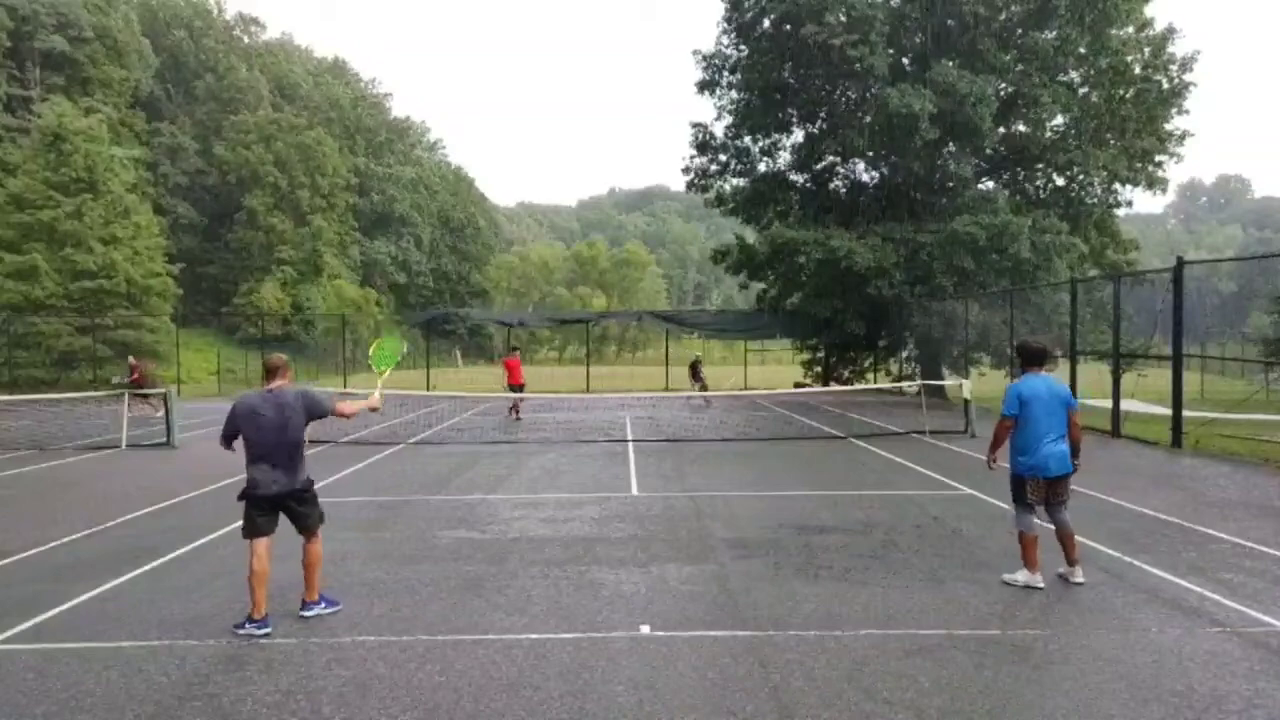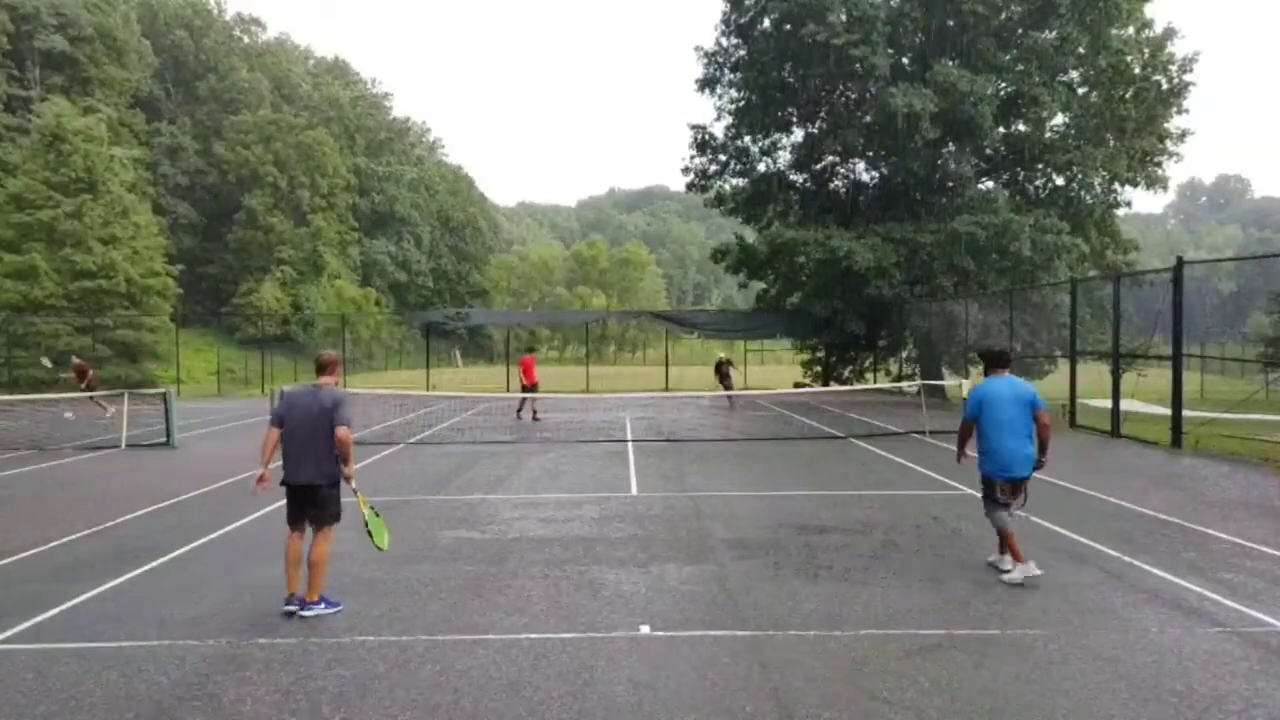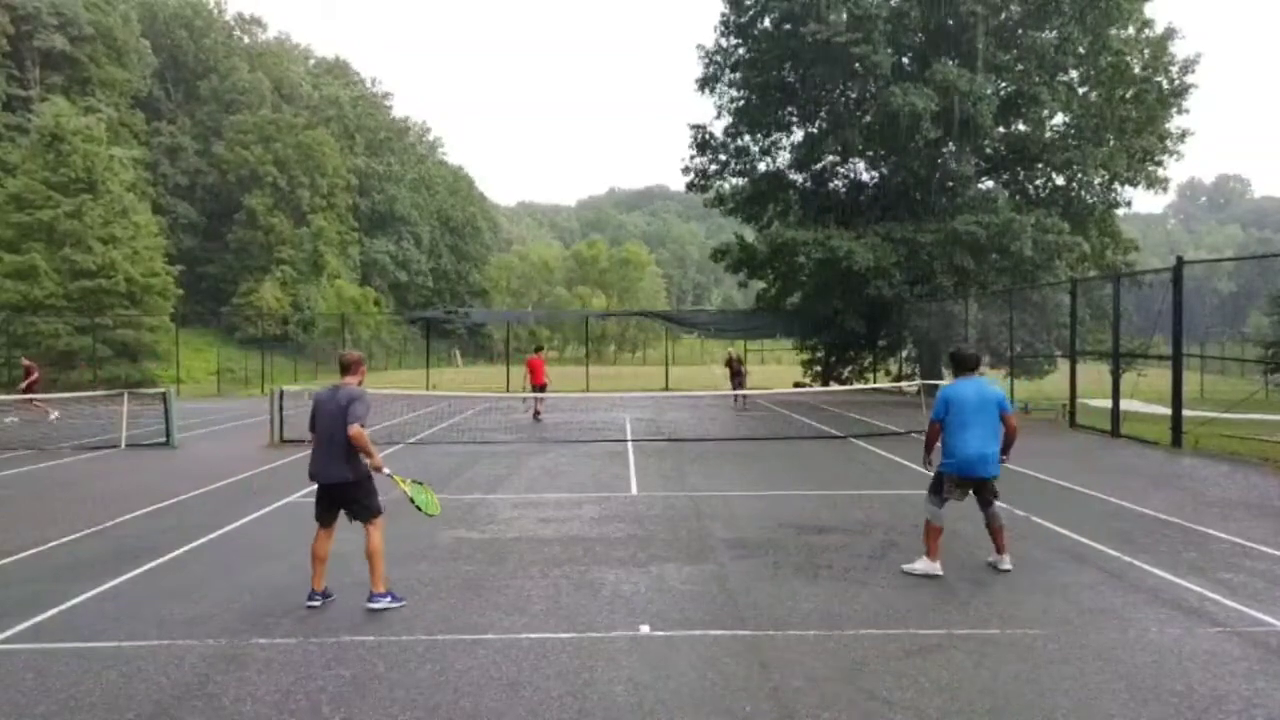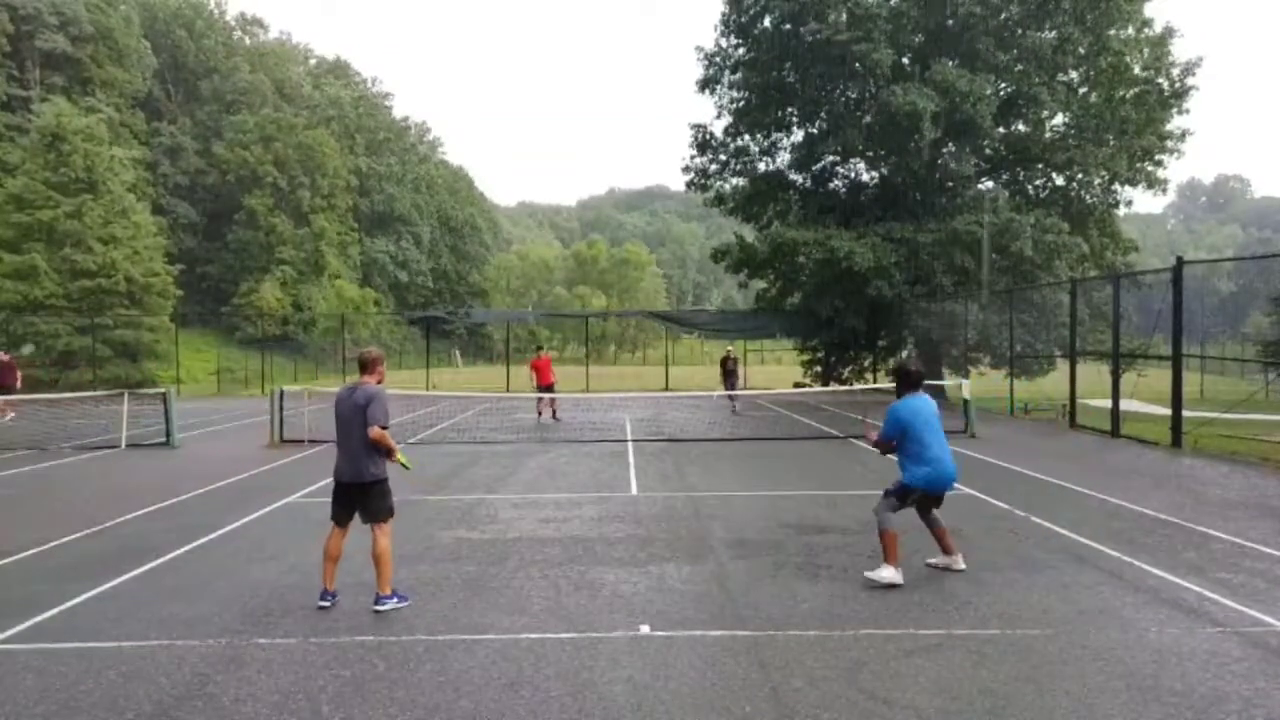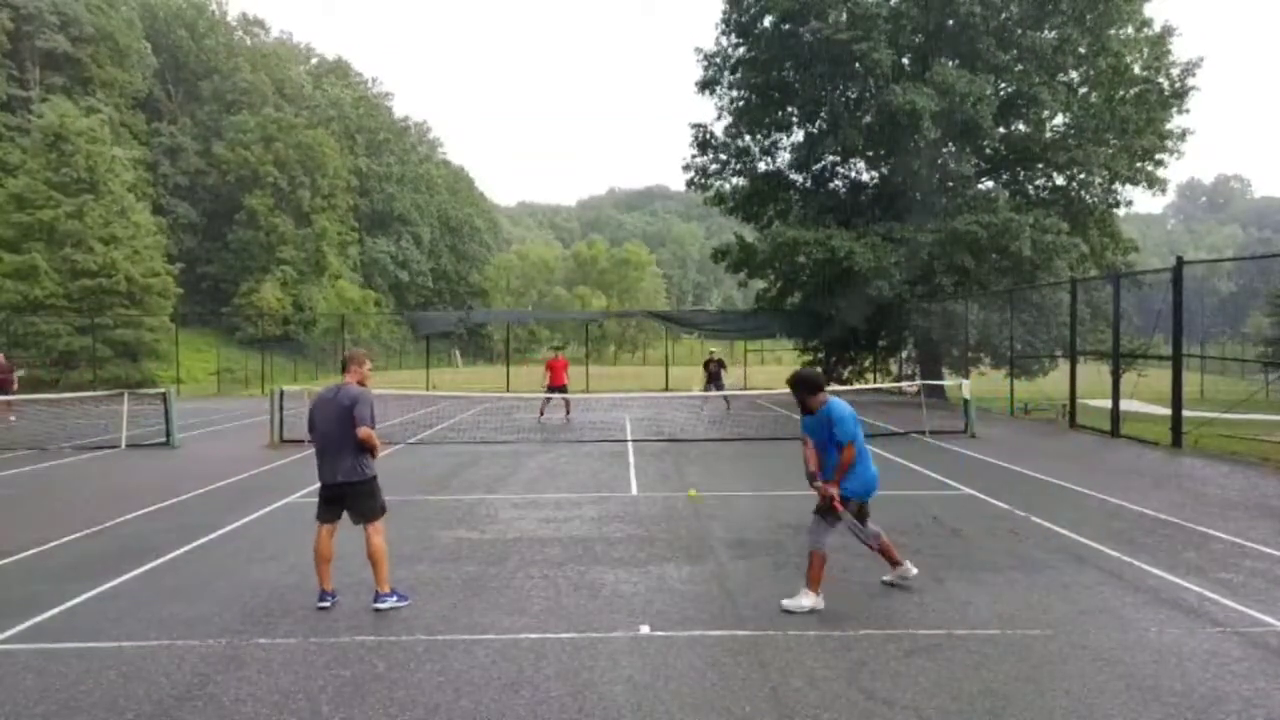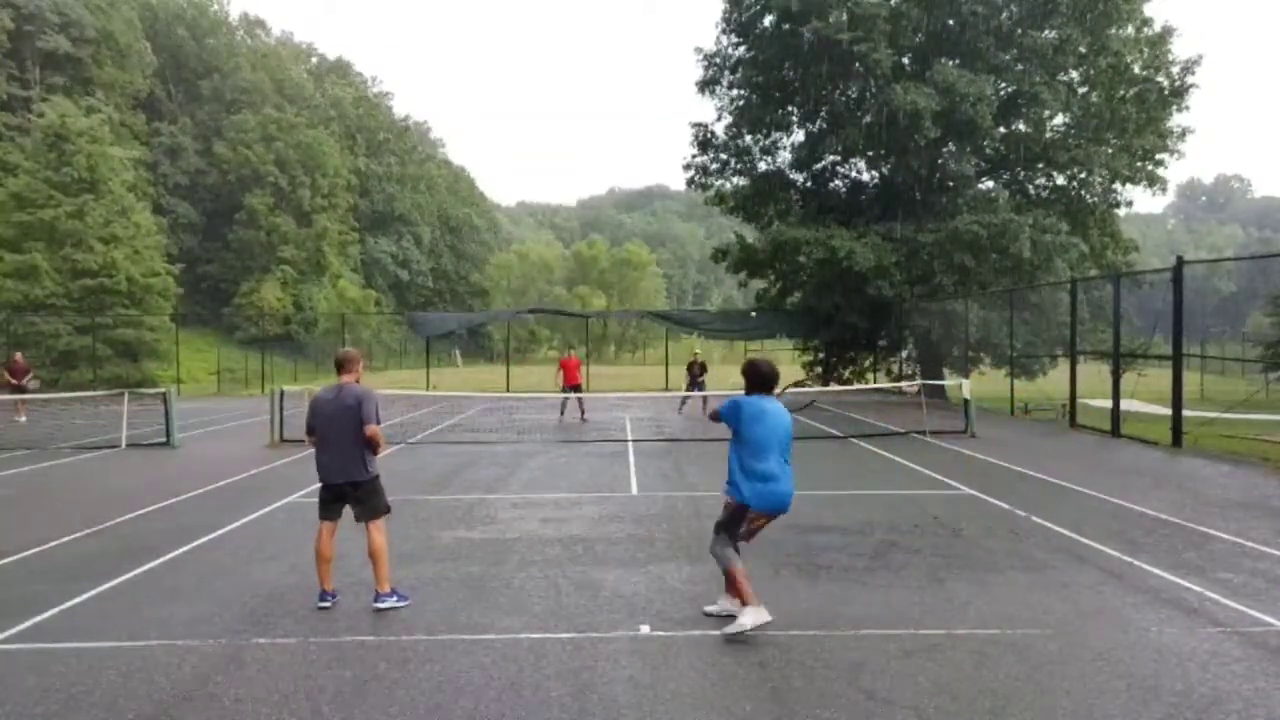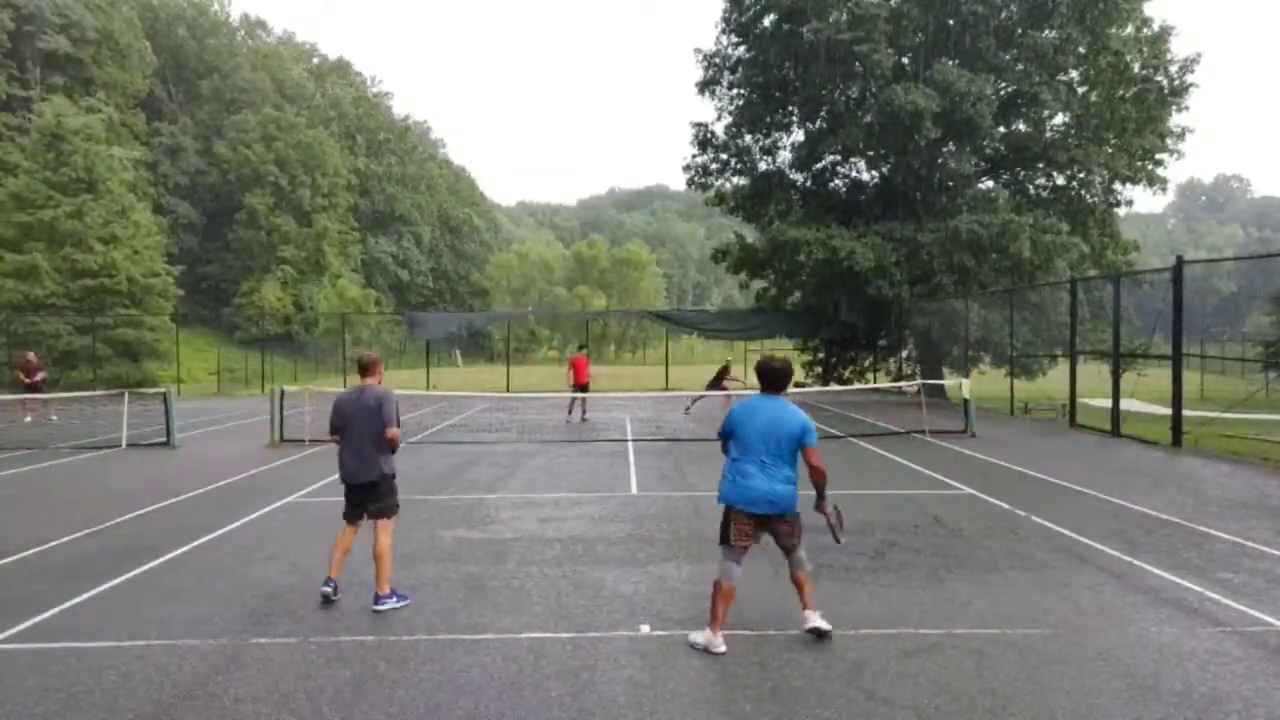
dt=0.5s
person 1, frame 1
left shoulder: (243, 404)
right shoulder: (300, 397)
left elbow: (226, 442)
right elbow: (342, 410)
left wrist: (250, 440)
right wrist: (370, 403)
left hip: (260, 487)
right hip: (295, 484)
left knee: (259, 548)
right knee: (312, 537)
left ankle: (258, 617)
right ankle: (311, 600)
person 1, frame 2
left shoulder: (290, 395)
right shoulder: (337, 397)
left elbow: (273, 432)
right elbow: (341, 434)
left wrist: (264, 467)
right wrist: (348, 463)
left hip: (294, 476)
right hip: (324, 477)
left knee: (296, 532)
right knee: (323, 535)
left ankle: (291, 596)
right ankle: (312, 600)
person 1, frame 3
left shoulder: (320, 396)
right shoulder: (357, 395)
right elbow: (354, 431)
right wrist: (373, 456)
left hip: (325, 474)
right hip: (352, 474)
left knee: (325, 529)
right knee: (374, 526)
left ankle: (316, 591)
right ankle: (378, 592)
person 1, frame 4
left shoulder: (342, 395)
right shoulder: (375, 394)
right elbow: (375, 432)
right wrist: (392, 448)
left hip: (343, 473)
right hip: (370, 474)
left knee: (338, 529)
right knee: (381, 530)
left ankle: (327, 591)
right ankle: (384, 595)
person 1, frame 5
left shoulder: (320, 397)
right shoulder: (361, 395)
left elbow: (313, 434)
right elbow: (363, 432)
right wrist: (376, 446)
left hip: (329, 474)
right hip: (358, 474)
left knee: (326, 529)
right knee: (375, 528)
left ankle: (325, 592)
right ankle: (384, 593)
person 1, frame 6
left shoulder: (318, 398)
right shoulder: (363, 394)
left elbow: (312, 438)
right elbow: (371, 430)
right wrist: (378, 445)
left hip: (330, 474)
right hip: (362, 473)
left knee: (326, 529)
right knee: (376, 527)
left ankle: (326, 592)
right ankle: (384, 592)
person 1, frame 7
left shoulder: (341, 400)
right shoulder: (384, 396)
left elbow: (336, 437)
right elbow: (392, 433)
right wrist: (394, 446)
left hip: (351, 473)
right hip: (379, 472)
left knee: (351, 526)
right knee: (383, 529)
left ankle: (330, 581)
right ankle: (384, 594)
person 2, frame 1
left shoulder: (1018, 388)
right shoulder: (1062, 388)
left elbow: (1006, 425)
right elbow: (1075, 425)
left wrist: (992, 451)
right wrist: (1075, 457)
left hip: (1030, 464)
right hip: (1059, 461)
left knee: (1025, 513)
right knee: (1059, 513)
left ankle: (1032, 573)
right ankle: (1074, 569)
person 2, frame 2
left shoulder: (980, 391)
right shoulder: (1027, 388)
left elbow: (967, 427)
right elbow: (1043, 423)
left wrist: (960, 449)
right wrist: (1042, 453)
left hip: (996, 462)
right hip: (1023, 461)
left knee: (996, 510)
right knee: (1005, 507)
left ankle: (1023, 564)
right ankle: (1004, 557)
person 2, frame 3
left shoulder: (947, 392)
right shoulder: (996, 392)
left elbow: (934, 429)
right elbow: (1012, 427)
left wrist: (927, 455)
right wrist: (1004, 453)
left hip: (955, 461)
right hip: (986, 462)
left knee: (935, 504)
right knee: (988, 507)
left ankle: (931, 561)
right ankle: (1002, 557)
person 2, frame 4
left shoulder: (898, 409)
right shoulder: (929, 402)
left elbow: (883, 445)
left wrist: (872, 439)
right wrist: (895, 445)
left hip: (924, 475)
right hip: (946, 472)
left knee: (883, 509)
right knee: (926, 510)
left ankle: (891, 569)
right ankle: (952, 557)
person 2, frame 5
left shoulder: (838, 412)
right shoulder: (809, 416)
left elbow: (849, 454)
right elbow: (810, 450)
left wrist: (830, 485)
right wrist: (817, 482)
left hip: (852, 483)
right hip: (855, 481)
left knee: (818, 529)
right knee: (861, 525)
left ankle: (811, 595)
right ankle: (902, 567)
person 2, frame 6
left shoulder: (742, 405)
right shoulder: (783, 413)
left elbow: (714, 415)
left wrist: (723, 411)
left hip: (754, 494)
right hip: (779, 493)
left knee: (720, 545)
right knee: (729, 541)
left ankle: (753, 608)
right ankle: (733, 600)
person 2, frame 7
left shoulder: (739, 410)
right shoulder: (800, 419)
left elbow: (724, 444)
right elbow: (815, 465)
right wrist: (822, 497)
left hip: (742, 497)
right hip: (782, 500)
left knee: (730, 562)
right knee: (795, 553)
left ankle: (714, 634)
right ankle: (811, 616)
